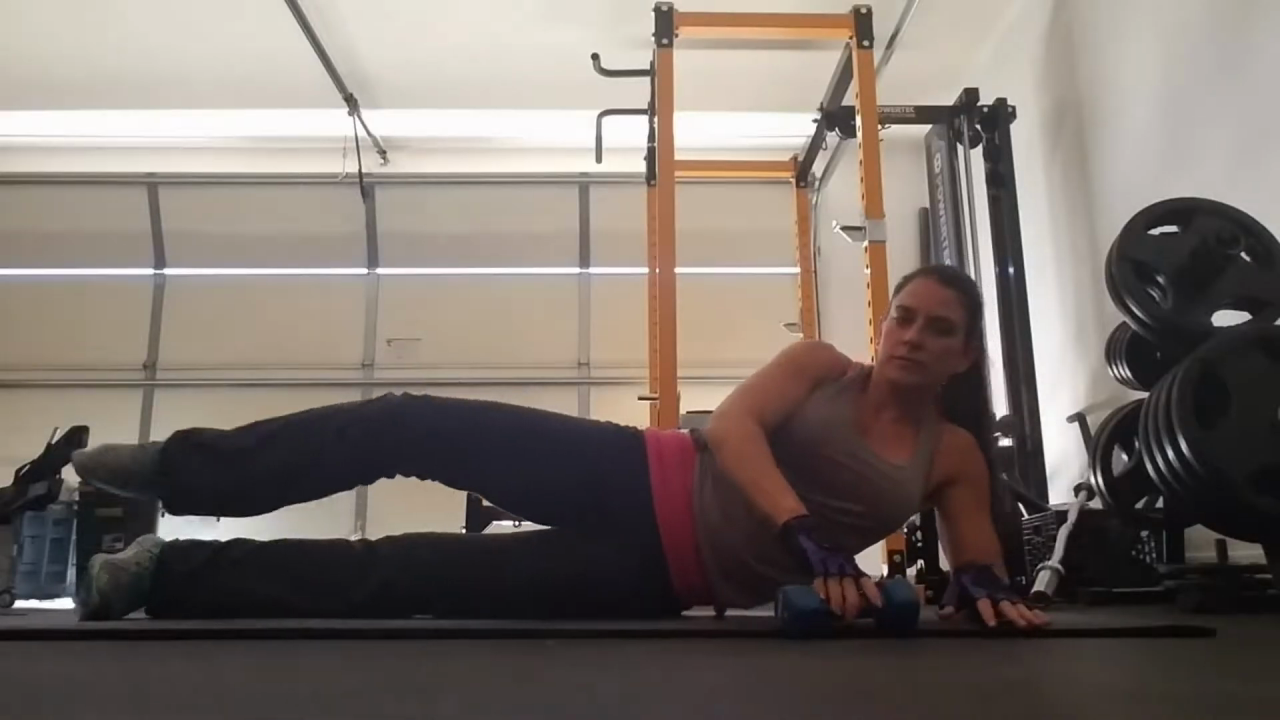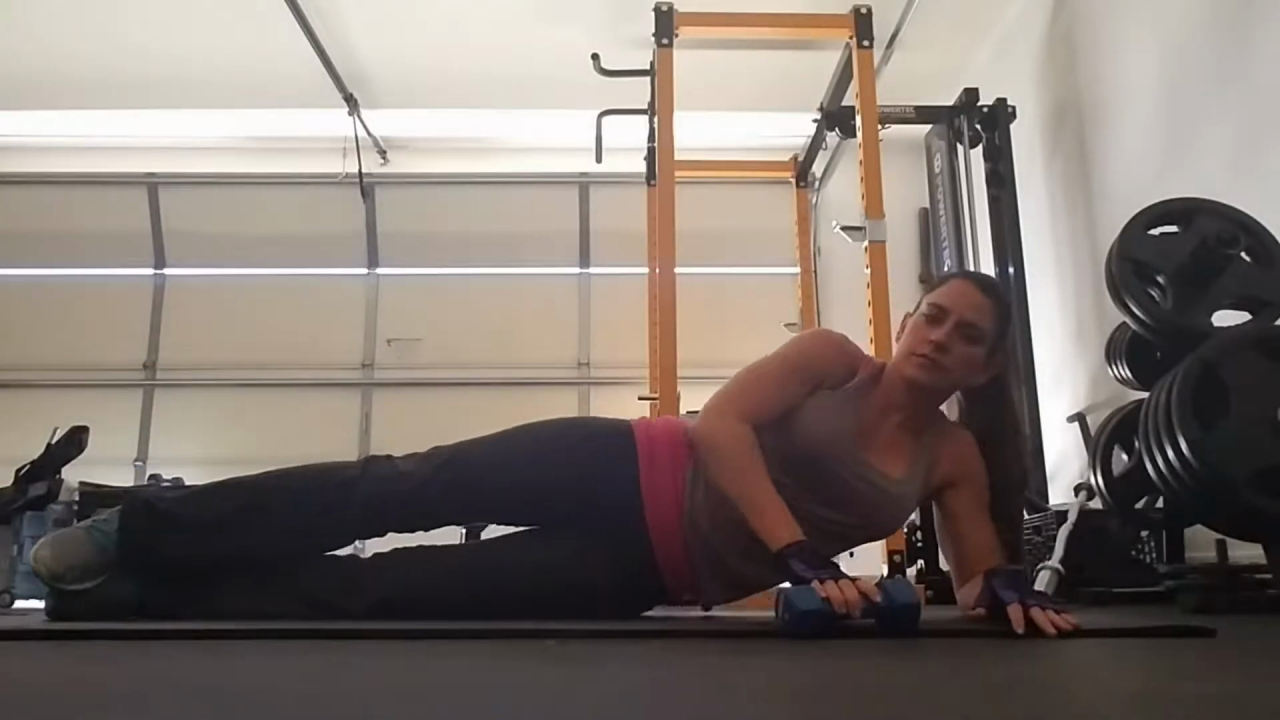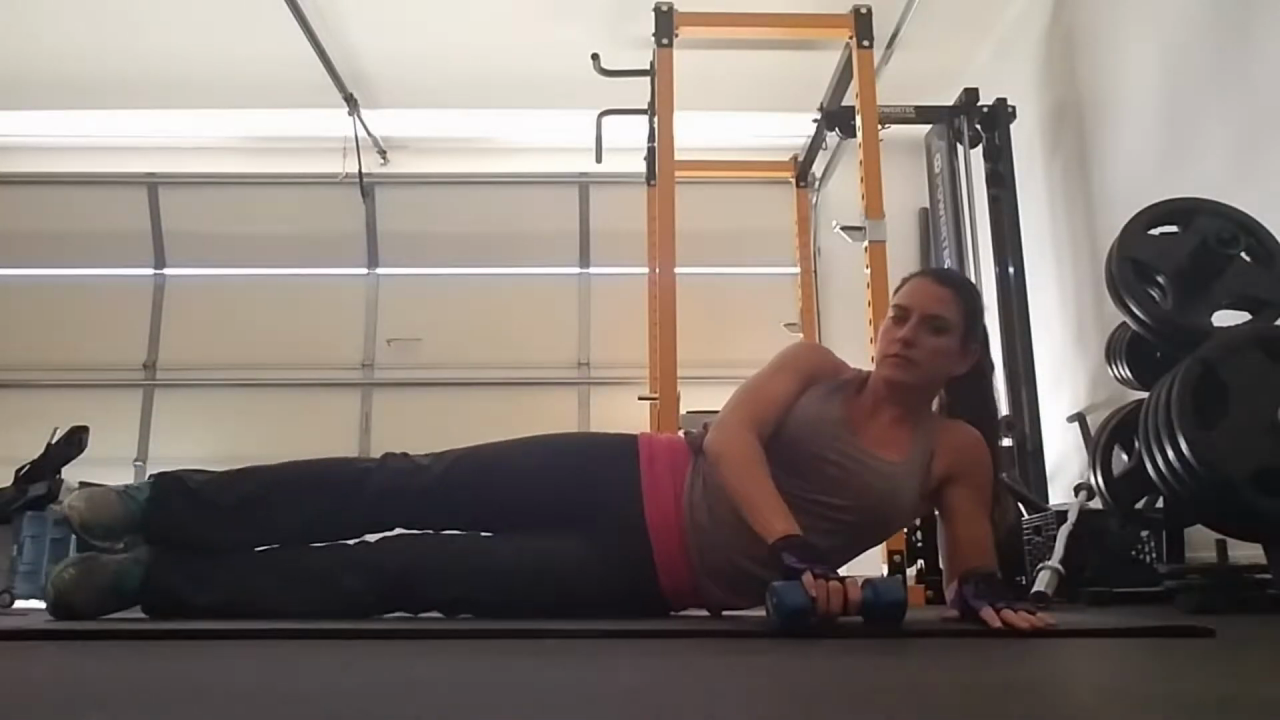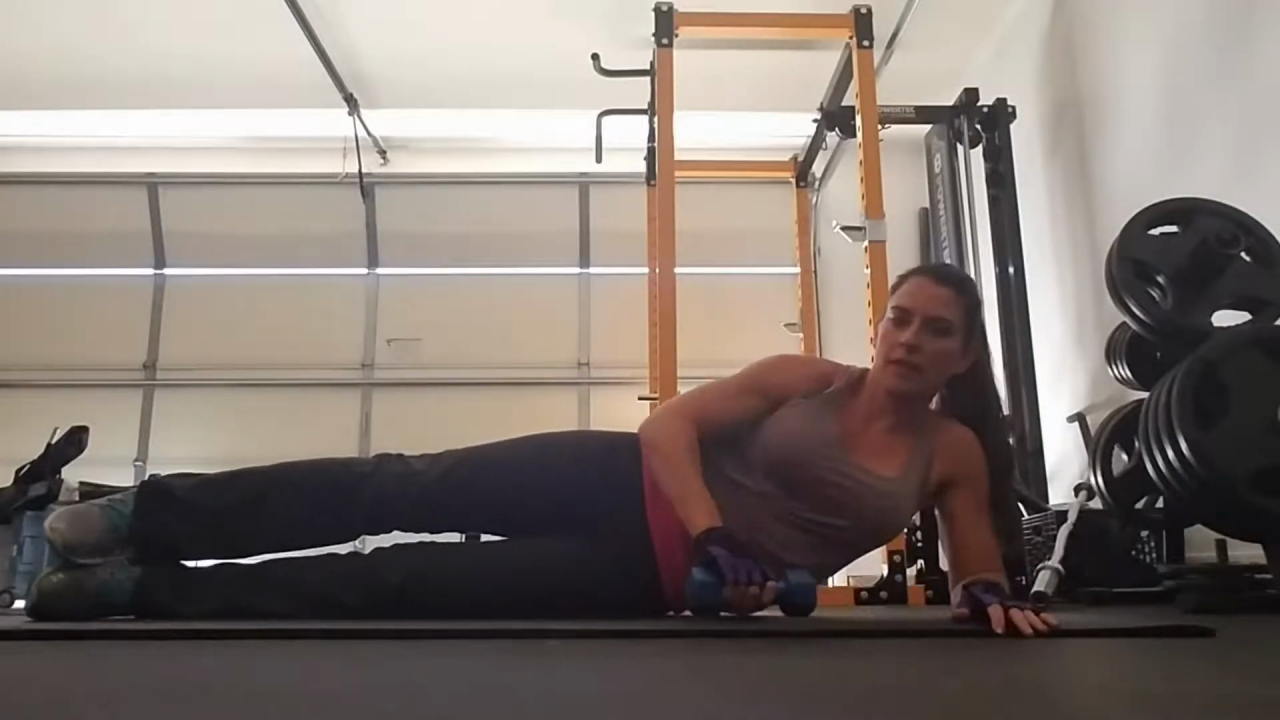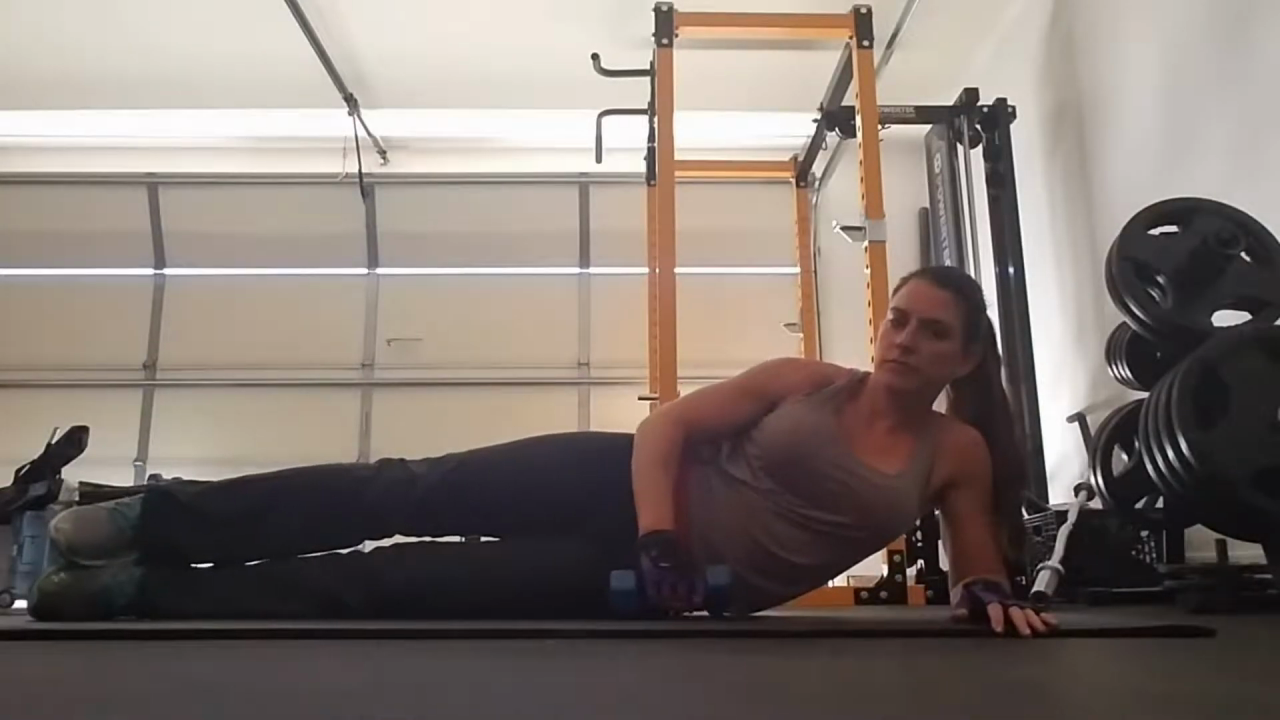
dt=1s
person 1, frame 1
left shoulder: (953, 456)
right shoulder: (819, 366)
left elbow: (979, 568)
right elbow: (730, 427)
left wrist: (982, 585)
right wrist: (805, 535)
left hip: (657, 575)
right hip: (639, 478)
left knee: (412, 576)
right knee: (410, 426)
left ankle: (174, 574)
right ankle: (181, 469)
person 1, frame 2
left shoulder: (956, 458)
right shoulder: (831, 357)
left elbow: (977, 576)
right elbow: (719, 421)
left wrist: (1007, 590)
right wrist: (799, 555)
left hip: (648, 568)
right hip: (625, 472)
left knee: (408, 589)
right knee: (409, 488)
left ankle: (144, 595)
right ankle: (132, 534)
person 1, frame 3
left shoulder: (955, 452)
right shoulder: (815, 366)
left elbow: (972, 575)
right elbow: (730, 434)
left wrist: (983, 595)
right wrist: (794, 549)
left hip: (652, 580)
right hip: (633, 482)
left knee: (411, 571)
right knee: (415, 489)
left ankle: (157, 578)
right ankle: (162, 509)
person 1, frame 4
left shoulder: (952, 455)
right shoulder: (808, 378)
left elbow: (977, 571)
right elbow: (669, 425)
left wrist: (991, 599)
right wrist: (717, 536)
left hip: (649, 582)
right hip: (626, 487)
left knee: (407, 584)
right knee: (409, 490)
left ankle: (150, 589)
right ankle: (147, 512)
person 1, frame 5
left shoulder: (956, 453)
right shoulder: (806, 380)
left elbow: (979, 568)
right elbow: (666, 427)
left wrist: (989, 596)
right wrist: (657, 535)
left hip: (656, 576)
right hip: (622, 486)
left knee: (405, 586)
right knee: (411, 495)
left ankle: (147, 589)
right ankle: (153, 518)
